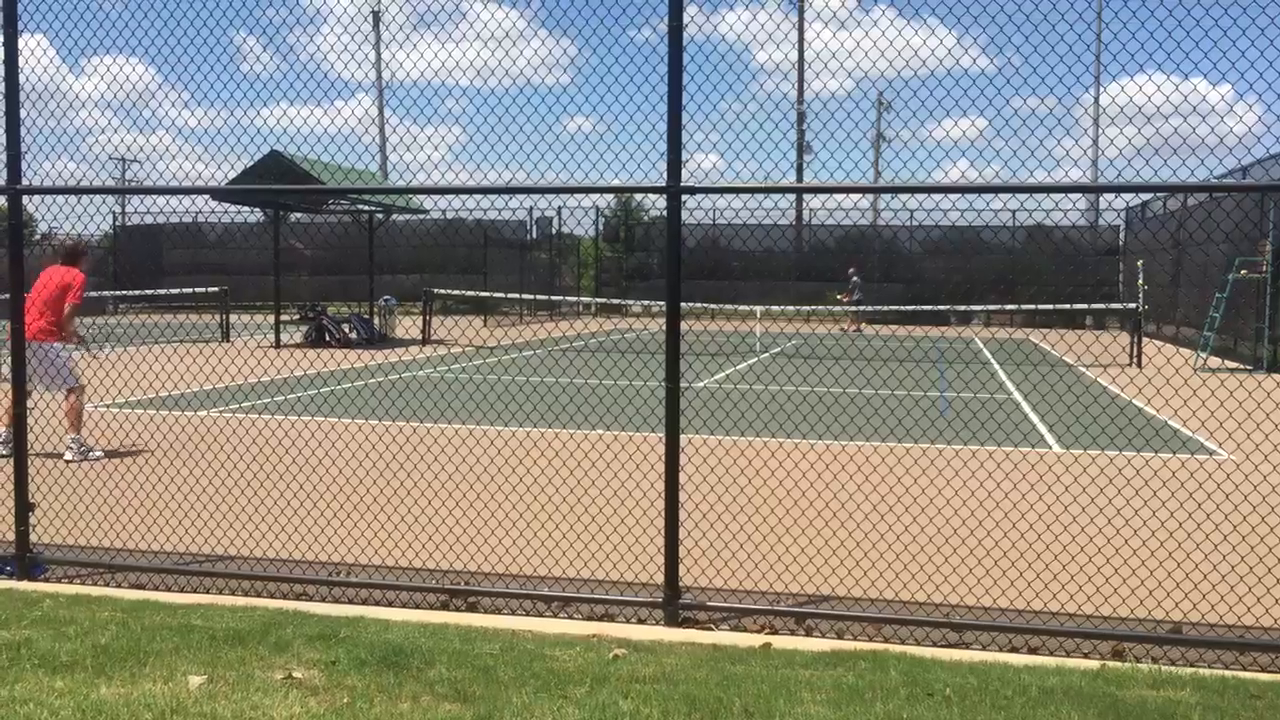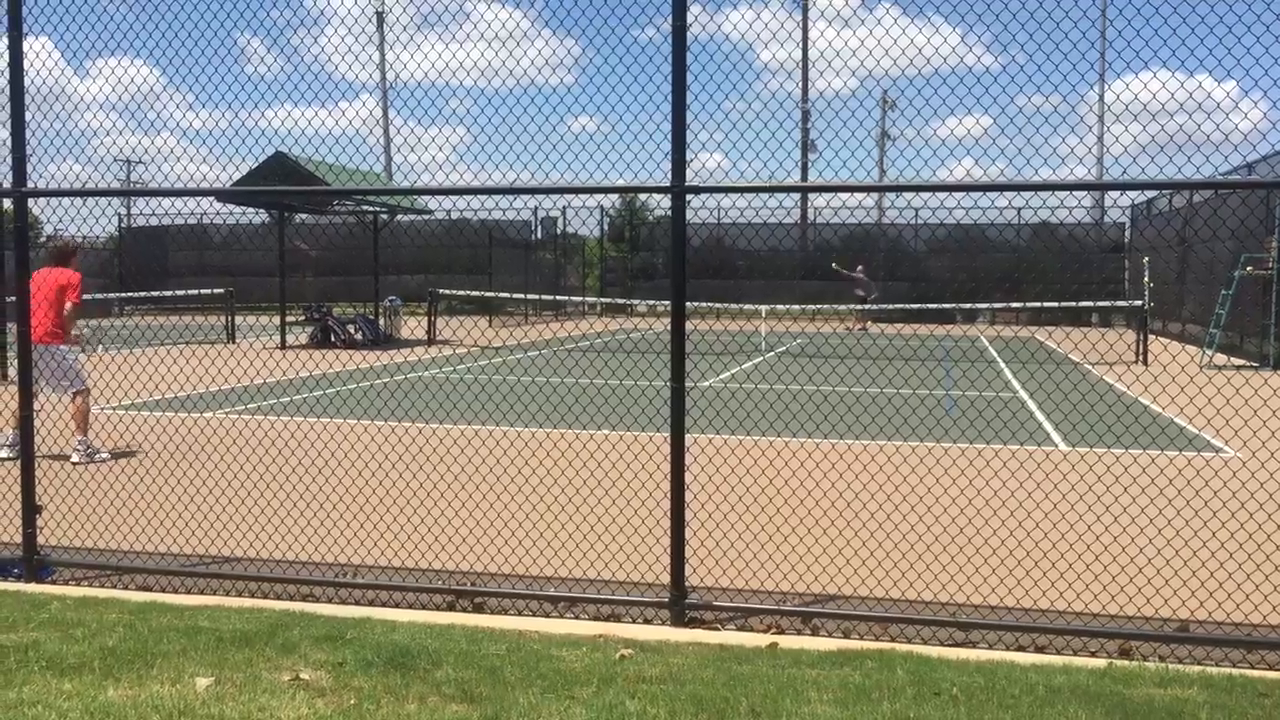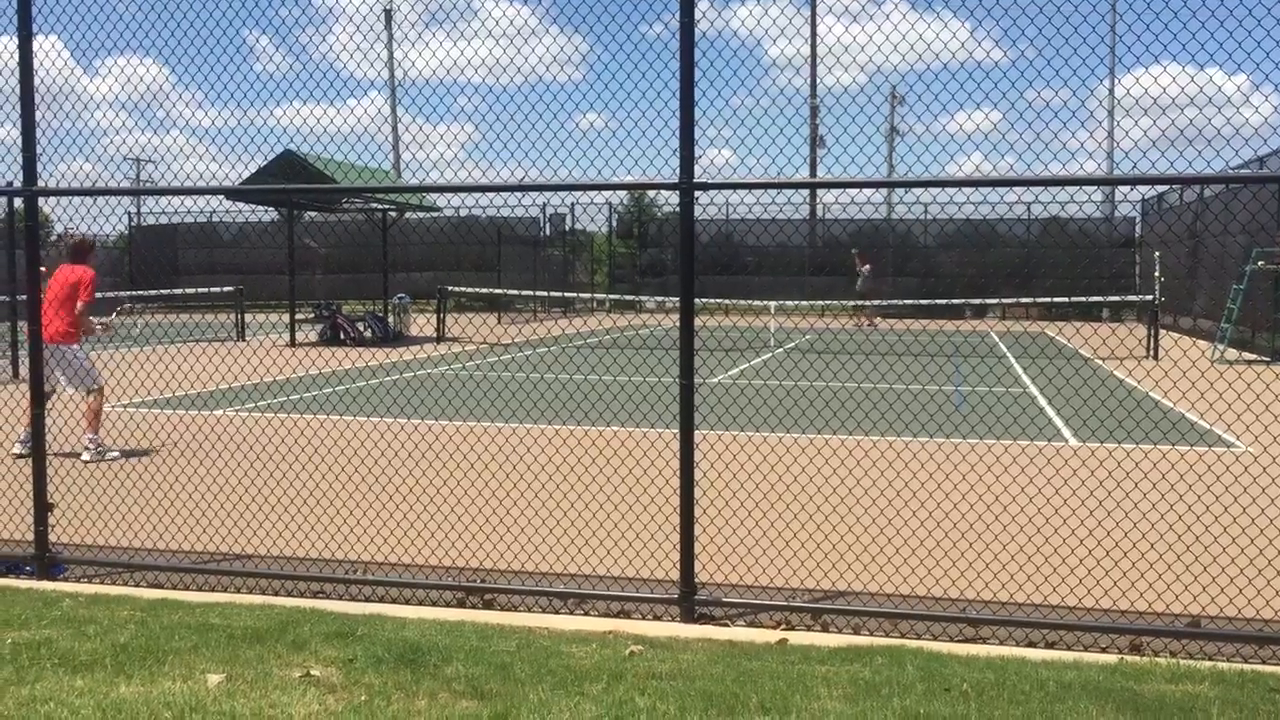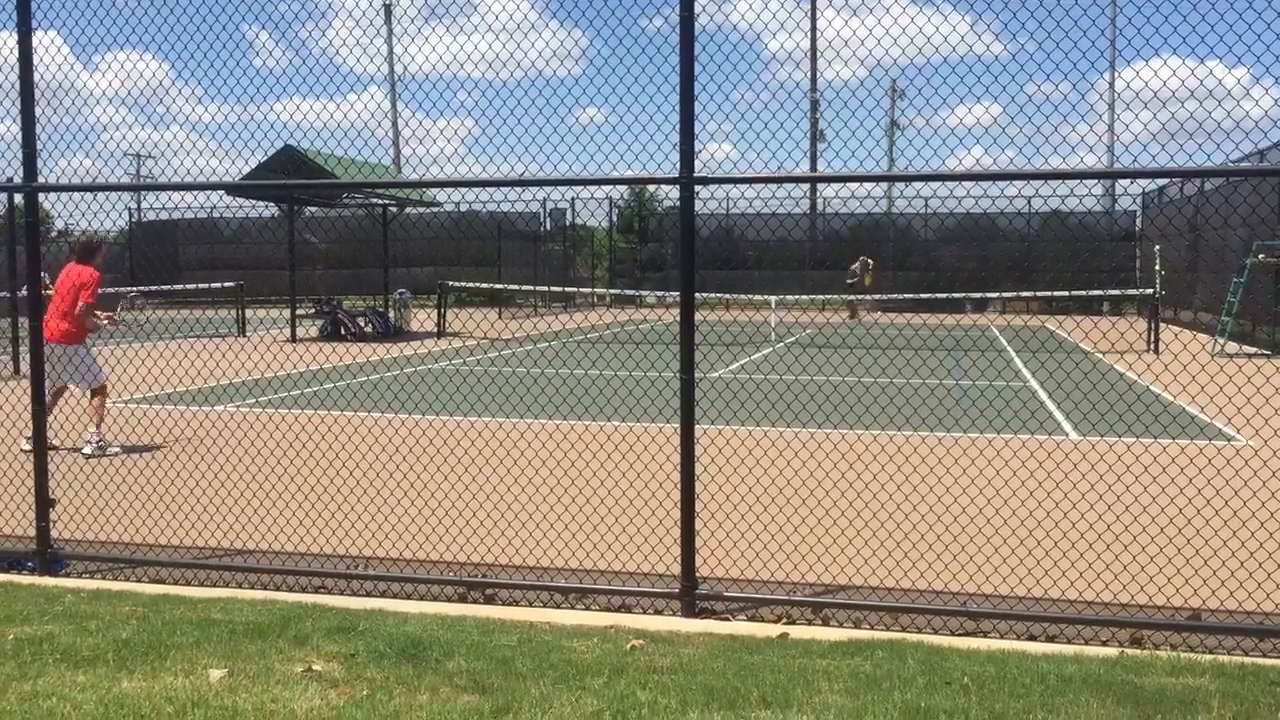
dt=0.5s
person 1, frame 1
left shoulder: (49, 271)
right shoulder: (77, 277)
right elbow: (67, 314)
left wrist: (68, 333)
right wrist: (70, 334)
left hip: (23, 335)
right hip: (44, 339)
right knee: (74, 387)
right ankle: (75, 446)
person 1, frame 2
left shoulder: (37, 275)
right shoulder: (73, 276)
left elbow: (39, 308)
right elbow: (68, 313)
right wrist: (68, 334)
left hip: (27, 339)
right hip: (50, 342)
right knee: (80, 390)
right ankle: (82, 448)
person 1, frame 3
left shoulder: (61, 270)
right shoulder: (87, 274)
right elbow: (80, 311)
left wrist: (89, 323)
right wrist: (89, 328)
left hip: (43, 337)
right hip: (64, 341)
left knee: (44, 390)
right knee: (95, 388)
left ankle: (24, 441)
right ankle: (92, 446)
person 1, frame 4
left shoulder: (69, 268)
right shoulder: (92, 275)
right elbow: (81, 313)
left wrist: (98, 316)
right wrist: (95, 325)
left hip: (49, 336)
right hip: (69, 340)
left knee: (57, 387)
right knee: (98, 387)
left ankle: (34, 436)
right ankle: (94, 441)
